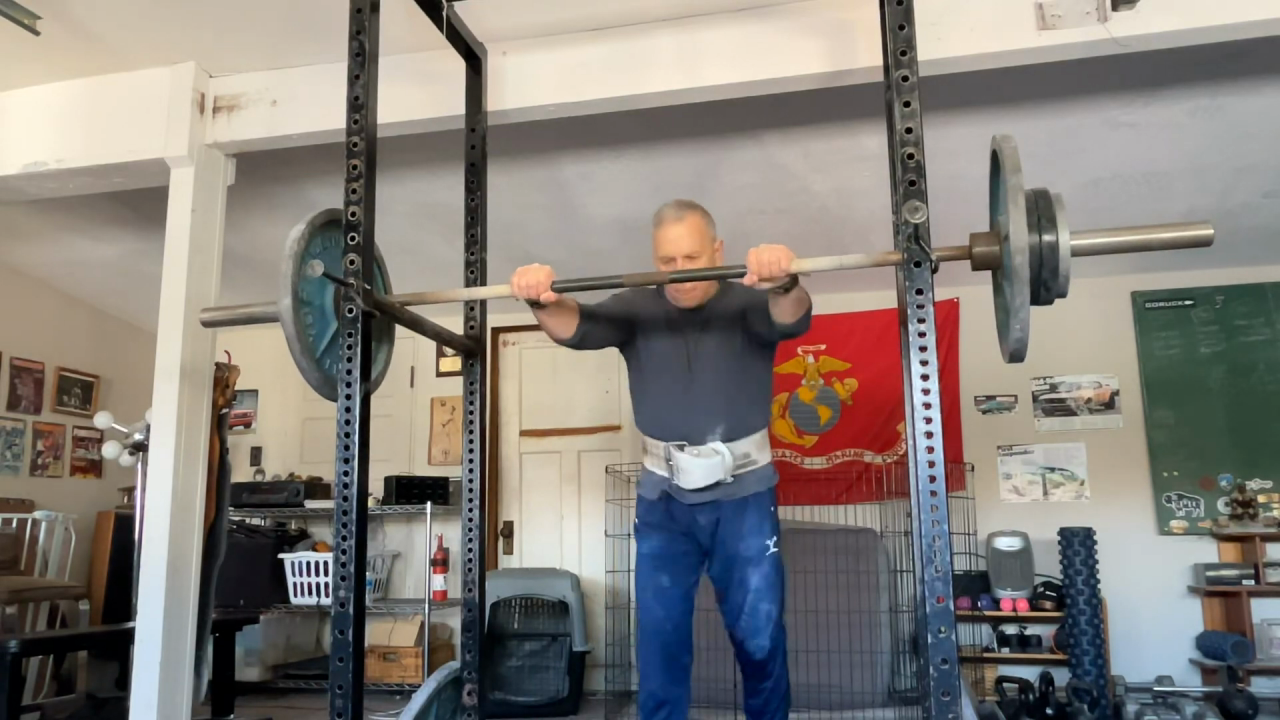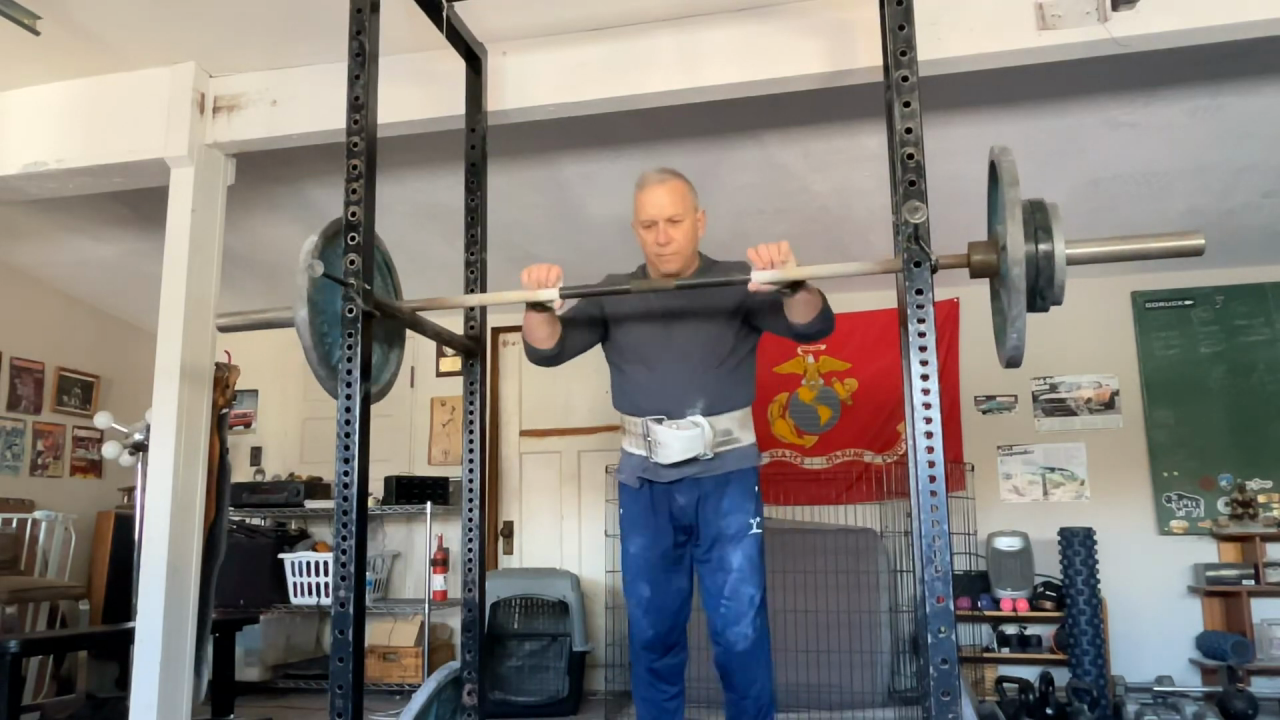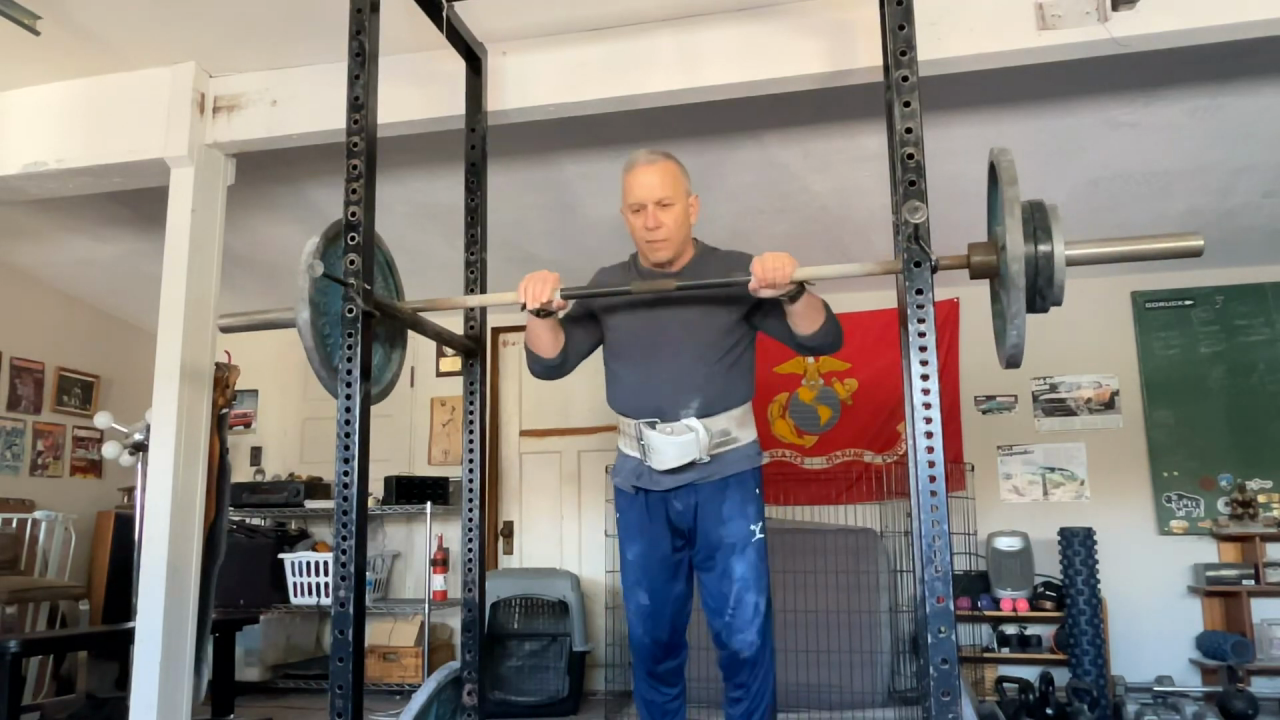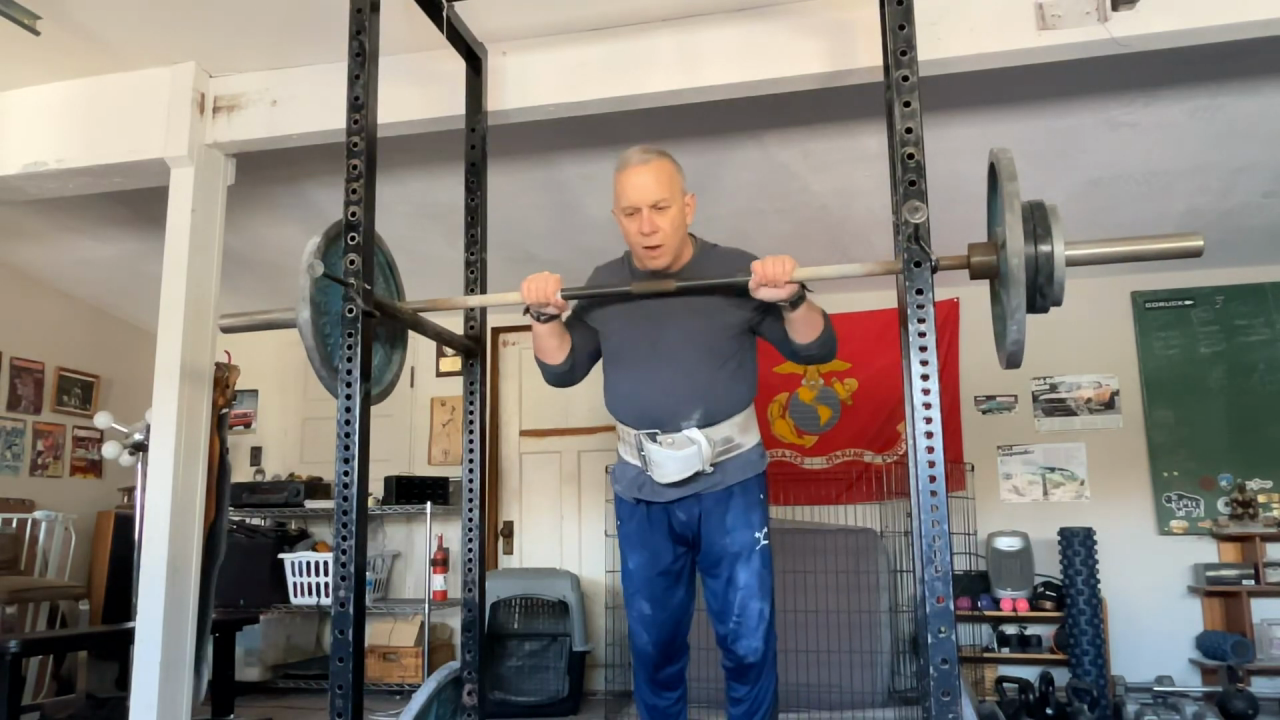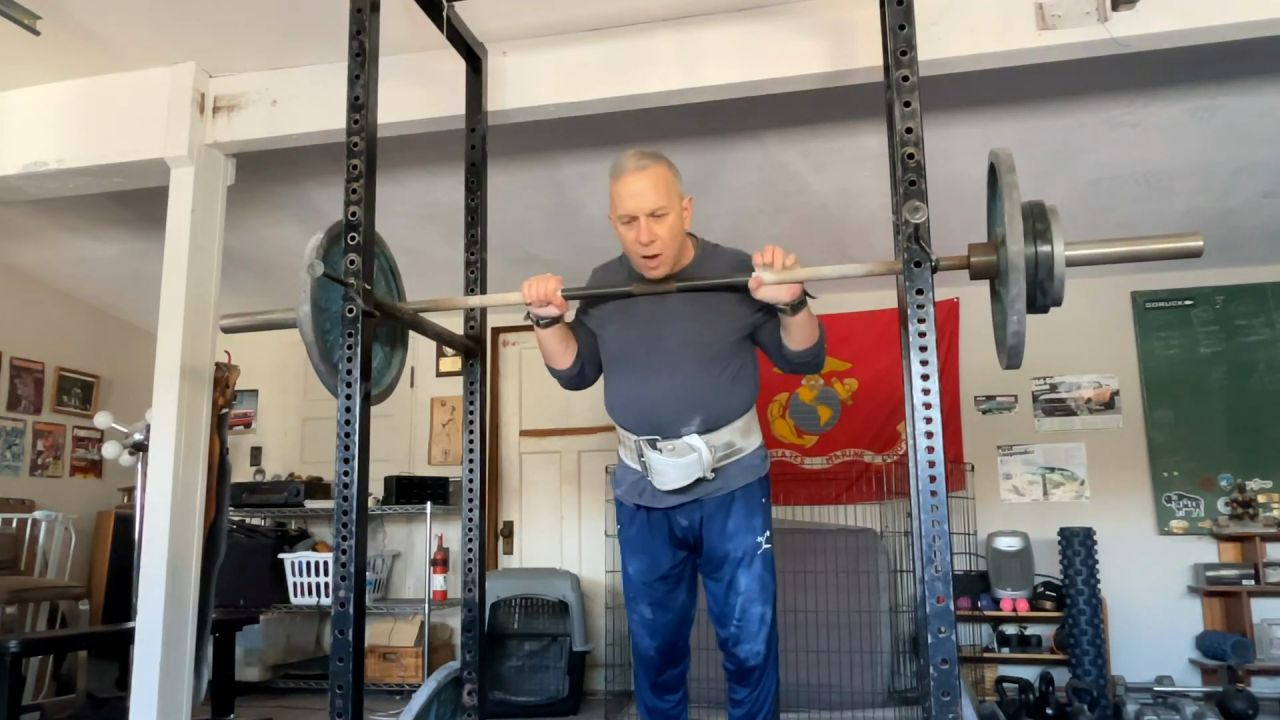
dt=0.3s
person 1, frame 1
left shoulder: (747, 303)
right shoulder: (636, 309)
left elbow: (793, 320)
right elbow: (574, 329)
left wrist: (780, 284)
right wrist: (546, 302)
left hip: (743, 495)
right hip: (664, 501)
left knee: (758, 637)
right knee: (660, 638)
person 1, frame 2
left shoulder: (736, 286)
right shoulder: (614, 295)
left elbow: (815, 324)
right elbow: (546, 350)
left wrist: (789, 284)
right wrist: (539, 304)
left hip: (724, 474)
right hip: (645, 483)
left knee: (738, 632)
right knee: (653, 635)
person 1, frame 3
left shoulder: (737, 273)
right shoulder: (608, 287)
left elbow: (823, 339)
right elbow: (549, 363)
left wrist: (791, 292)
right wrist: (540, 311)
left hip: (725, 474)
right hip: (641, 483)
left knee: (742, 634)
right knee: (651, 636)
person 1, frame 4
left shoulder: (736, 273)
right shoulder: (605, 285)
left elbow: (818, 348)
right elbow: (562, 370)
left wrist: (790, 298)
right wrist: (545, 315)
left hip: (728, 481)
right hip: (642, 488)
left knee: (746, 638)
right knee: (653, 641)
person 1, frame 5
left shoulder: (738, 273)
right shoulder: (603, 285)
left elbow: (805, 360)
right elbow: (575, 372)
left wrist: (790, 303)
right wrist: (546, 319)
left hip: (731, 483)
right hip: (642, 491)
left knee: (749, 640)
right knee: (654, 642)
